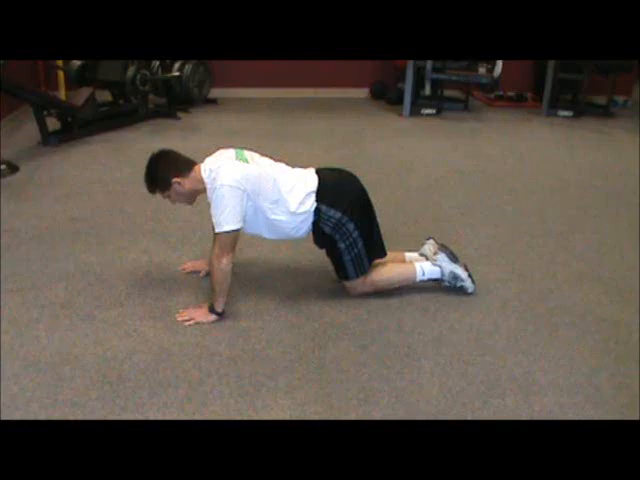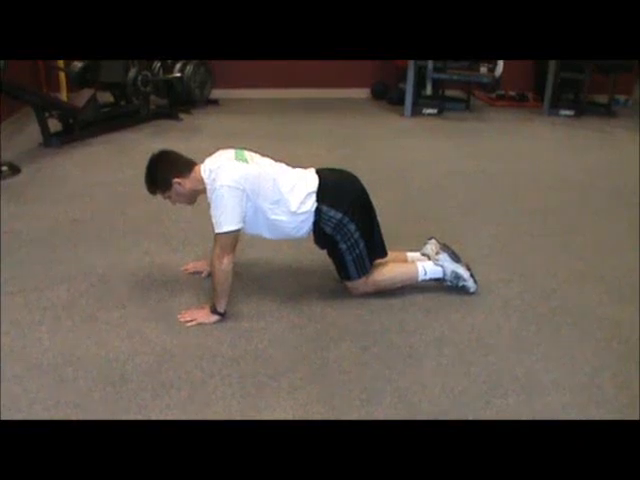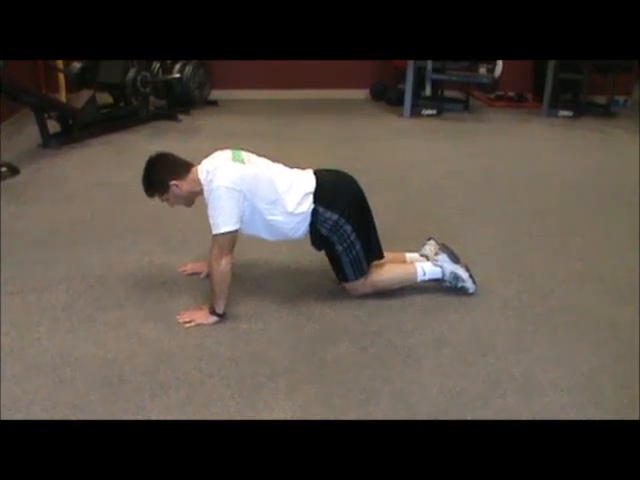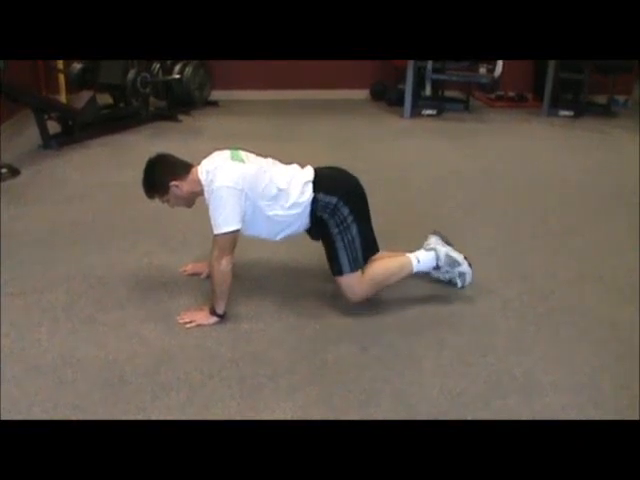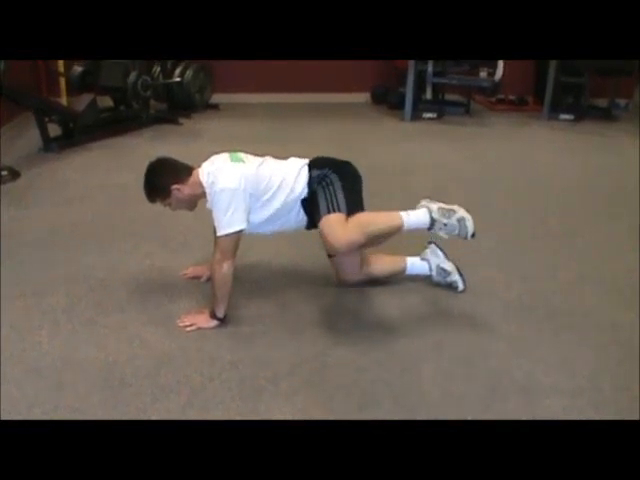
dt=0.3s
person 1, frame 1
left shoulder: (223, 185)
right shoulder: (216, 164)
left elbow: (224, 253)
left wrist: (214, 309)
right wrist: (210, 263)
left hip: (333, 207)
right hip: (328, 191)
left knee: (358, 283)
right knee: (358, 266)
left ankle: (435, 269)
right ankle: (426, 255)
person 1, frame 2
left shoulder: (223, 185)
right shoulder: (217, 164)
left elbow: (225, 254)
left wrist: (217, 310)
right wrist: (212, 264)
left hip: (333, 207)
right hip: (329, 190)
left knee: (360, 283)
right knee: (361, 266)
left ankle: (437, 268)
right ankle: (427, 255)
person 1, frame 3
left shoulder: (219, 187)
right shoulder: (214, 166)
left elbow: (223, 255)
left wrist: (215, 310)
right wrist: (210, 264)
left hip: (330, 208)
right hip: (325, 192)
left knee: (359, 284)
right knee: (359, 265)
left ankle: (437, 268)
right ankle: (427, 255)
person 1, frame 4
left shoulder: (221, 186)
right shoulder: (213, 166)
left elbow: (225, 255)
left wrist: (216, 311)
right wrist: (212, 265)
left hip: (329, 198)
right hip: (321, 191)
left knee: (356, 289)
right knee: (356, 264)
left ankle: (432, 256)
right ankle: (428, 255)
person 1, frame 5
left shoulder: (223, 187)
right shoulder: (212, 171)
left elbow: (226, 258)
left wrist: (216, 315)
right wrist: (212, 267)
left hip: (328, 177)
right hip: (316, 187)
left knee: (340, 242)
right knee: (351, 273)
left ankle: (427, 216)
right ankle: (429, 262)
